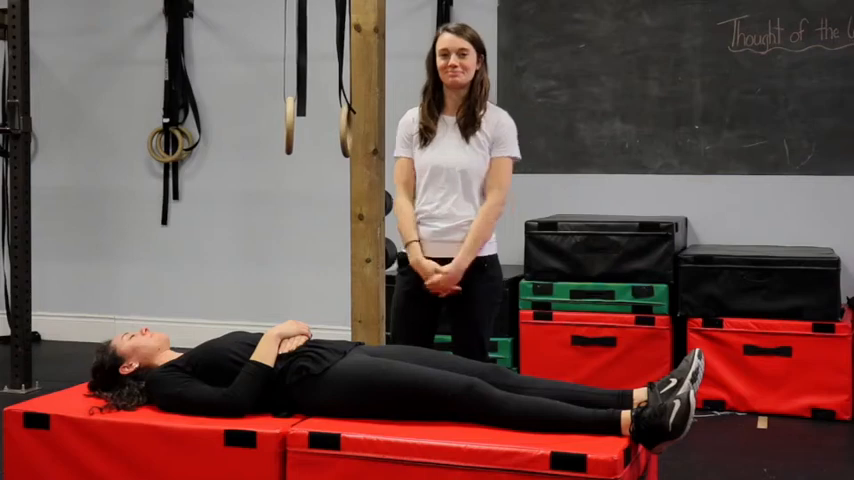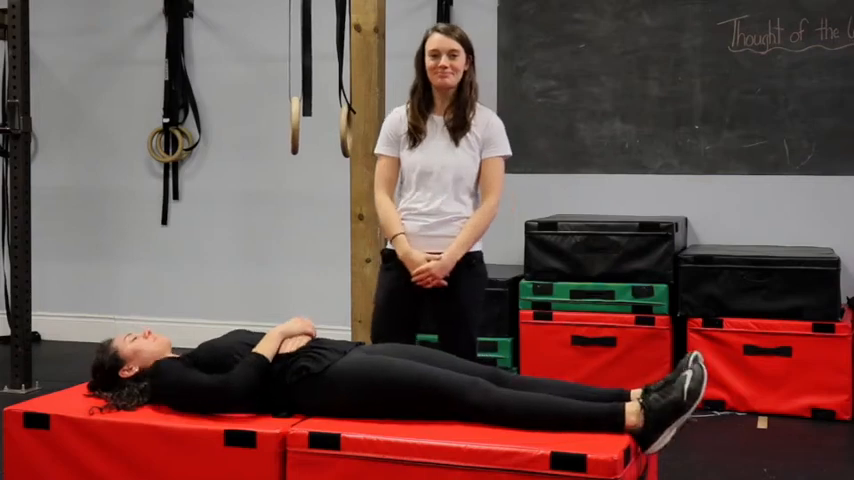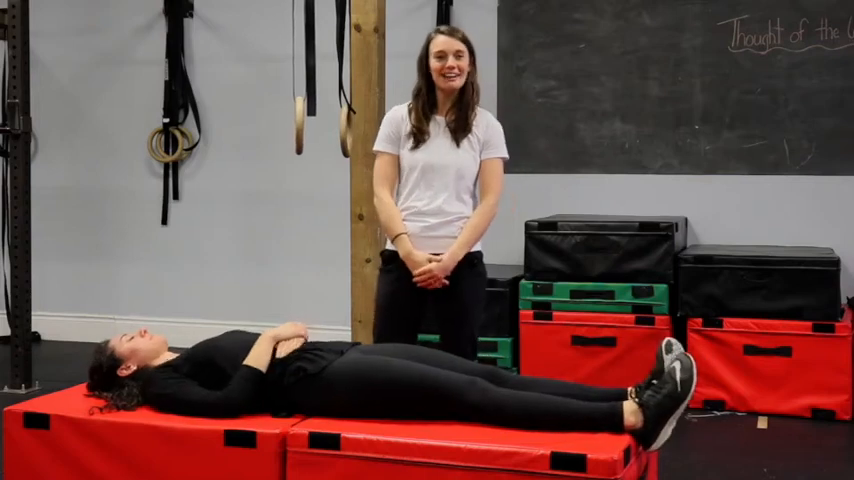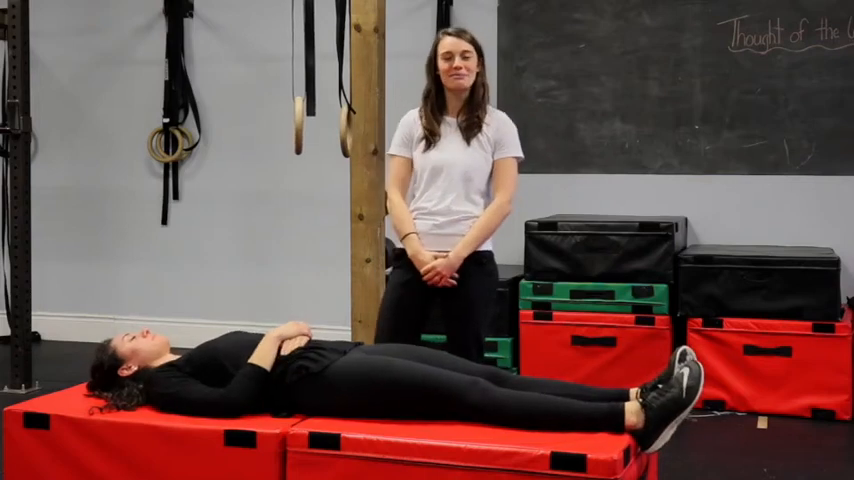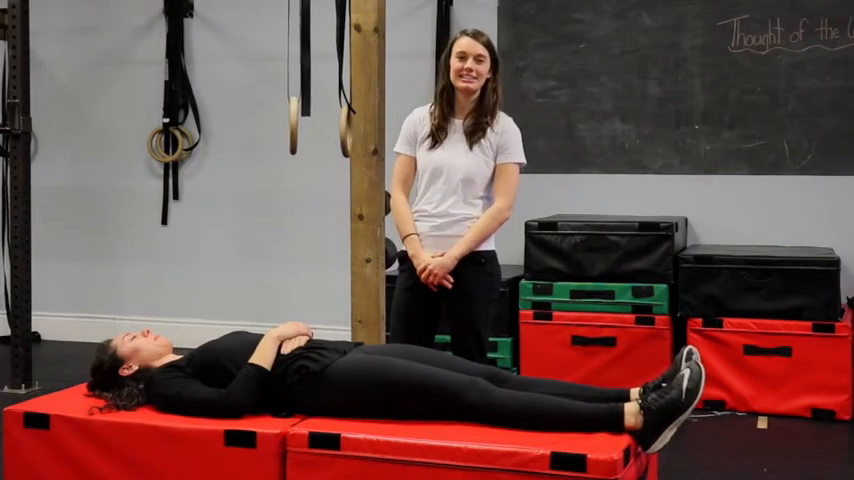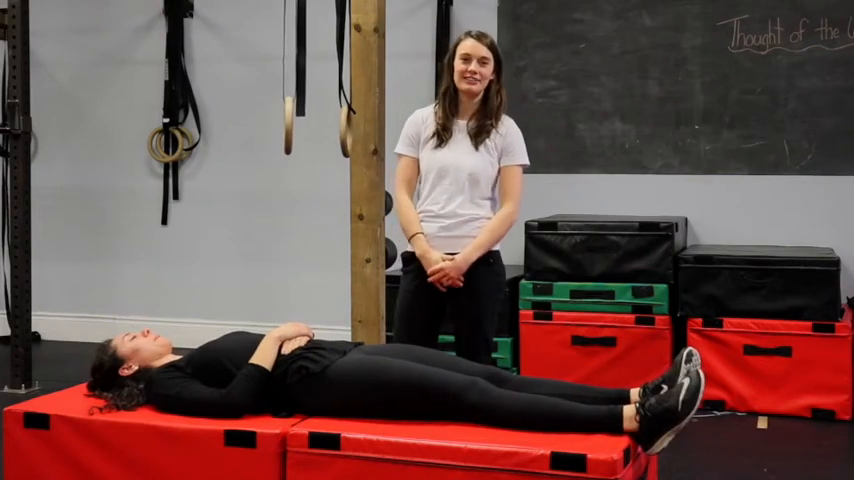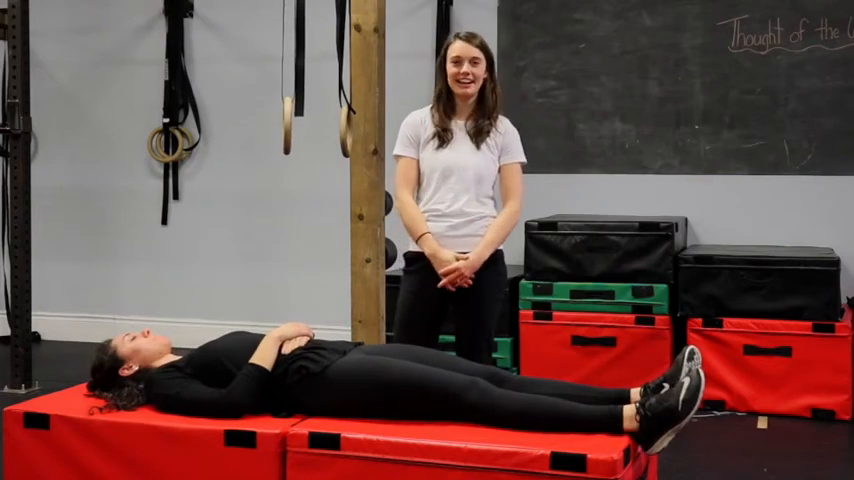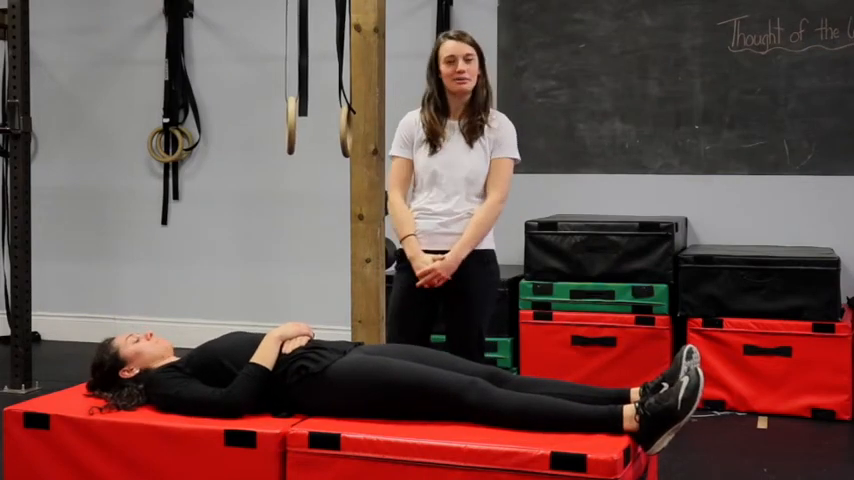
dt=0.4s
person 1, frame 1
left shoulder: (193, 359)
right shoulder: (167, 384)
right elbow: (237, 402)
left wrist: (285, 337)
right wrist: (274, 339)
left hip: (341, 355)
right hip: (319, 383)
left knee: (490, 375)
right knee: (473, 397)
left ankle: (640, 397)
right ankle: (633, 424)
person 1, frame 2
left shoulder: (192, 359)
right shoulder: (168, 381)
right elbow: (234, 390)
left wrist: (287, 336)
right wrist: (276, 334)
left hip: (340, 356)
right hip: (317, 382)
left knee: (491, 376)
right knee: (473, 397)
left ankle: (638, 397)
right ankle: (634, 419)
person 1, frame 3
left shoulder: (189, 360)
right shoulder: (162, 384)
right elbow: (232, 402)
left wrist: (282, 340)
right wrist: (269, 339)
left hip: (339, 355)
right hip: (318, 383)
left knee: (488, 375)
right knee: (472, 396)
left ankle: (634, 394)
right ankle: (632, 418)
person 1, frame 4
left shoulder: (192, 359)
right shoulder: (165, 384)
right elbow: (236, 400)
left wrist: (282, 337)
right wrist: (274, 339)
left hip: (340, 355)
right hip: (318, 383)
left knee: (490, 376)
right knee: (472, 397)
left ankle: (636, 396)
right ankle: (633, 419)
person 1, frame 5
left shoulder: (191, 360)
right shoulder: (166, 386)
right elbow: (236, 401)
left wrist: (282, 337)
right wrist: (274, 339)
left hip: (338, 354)
right hip: (319, 383)
left knee: (490, 374)
right knee: (472, 396)
left ankle: (638, 396)
right ankle: (632, 419)
person 1, frame 6
left shoulder: (193, 359)
right shoulder: (166, 384)
right elbow: (236, 402)
left wrist: (283, 338)
right wrist: (273, 340)
left hip: (339, 355)
right hip: (317, 383)
left knee: (489, 376)
right knee: (472, 397)
left ankle: (637, 397)
right ankle: (632, 422)
person 1, frame 7
left shoulder: (192, 359)
right shoulder: (166, 385)
right elbow: (237, 402)
left wrist: (284, 336)
right wrist: (274, 339)
left hip: (338, 354)
right hip: (318, 383)
left knee: (490, 375)
right knee: (473, 396)
left ankle: (637, 397)
right ankle: (632, 420)
person 1, frame 8
left shoulder: (193, 358)
right shoulder: (167, 385)
right elbow: (237, 401)
left wrist: (286, 337)
right wrist: (274, 339)
left hip: (341, 355)
right hip: (317, 383)
left knee: (491, 376)
right knee: (473, 398)
left ankle: (637, 396)
right ankle: (632, 422)
person 2, frame 1
left shoulder: (497, 122)
right shoulder: (412, 122)
left elbow: (495, 201)
right elbow: (403, 196)
left wrist: (458, 265)
right wrist: (417, 257)
left hip: (476, 265)
right hip: (418, 264)
left knee: (471, 365)
person 2, frame 2
left shoulder: (486, 123)
right shoulder: (399, 120)
left elbow: (490, 202)
right elbow: (383, 194)
left wrist: (448, 258)
right wrist: (406, 251)
left hip: (462, 262)
right hip: (402, 260)
left knee: (459, 363)
person 2, frame 3
left shoulder: (485, 125)
right shoulder: (399, 119)
left elbow: (490, 201)
right elbow: (382, 193)
left wrist: (450, 258)
right wrist: (409, 252)
left hip: (463, 262)
right hip: (402, 258)
person 2, frame 4
left shoulder: (498, 125)
right shoulder: (413, 122)
left elbow: (503, 201)
right elbow: (395, 195)
left wrist: (455, 256)
right wrist: (416, 251)
left hip: (472, 261)
right hip: (413, 258)
left knee: (465, 362)
person 2, frame 5
left shoulder: (502, 129)
right shoulder: (419, 121)
left elbow: (502, 207)
right elbow: (399, 194)
left wrist: (451, 257)
right wrist: (416, 252)
left hip: (474, 261)
right hip: (417, 259)
left knee: (469, 362)
person 2, frame 6
left shoulder: (505, 131)
right shoulder: (421, 122)
left elbow: (509, 208)
right elbow: (402, 194)
left wrist: (463, 260)
right wrist: (425, 252)
left hip: (480, 263)
right hip: (422, 260)
left knee: (474, 363)
person 2, frame 7
left shoulder: (502, 130)
right shoulder: (417, 123)
left elbow: (513, 205)
right elbow: (404, 196)
left wrist: (475, 258)
right wrist: (435, 252)
left hip: (483, 263)
right hip: (424, 258)
left knee: (474, 362)
person 2, frame 8
left shoulder: (498, 127)
right shoulder: (413, 123)
left elbow: (495, 200)
right elbow: (396, 195)
left wrist: (452, 259)
right wrist: (415, 254)
left hip: (473, 259)
right hip: (416, 258)
left knee: (466, 361)
